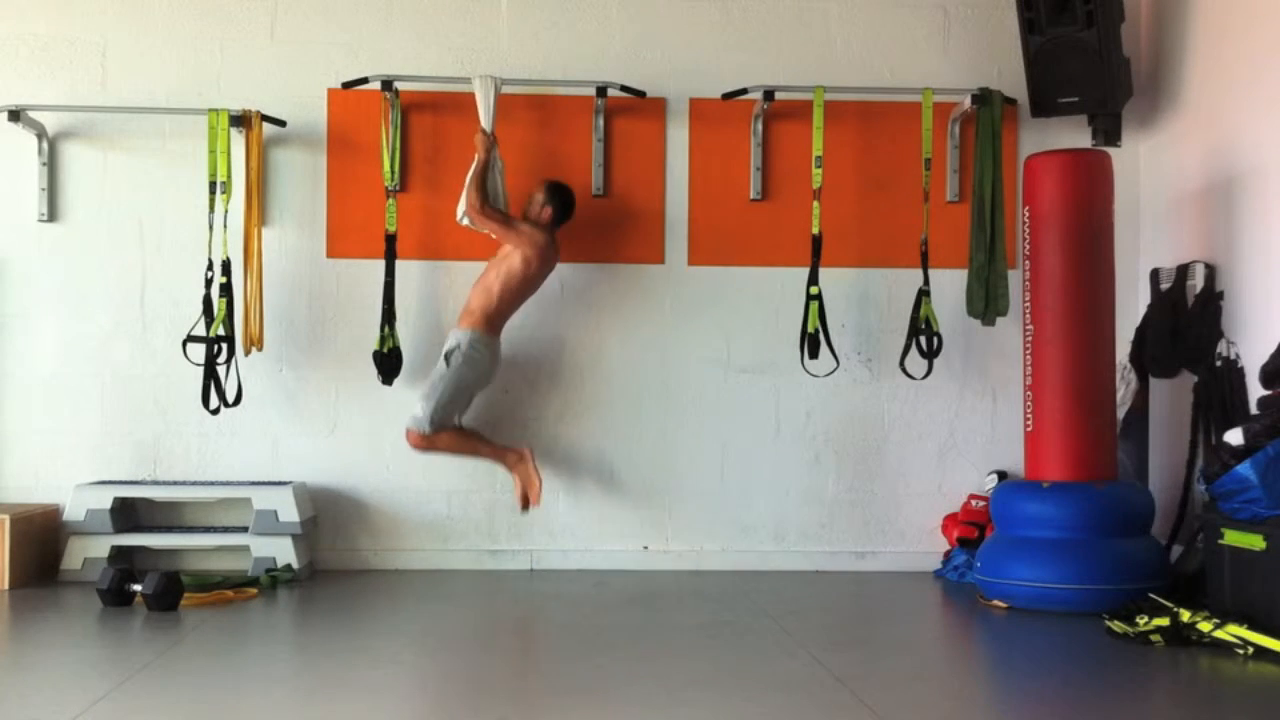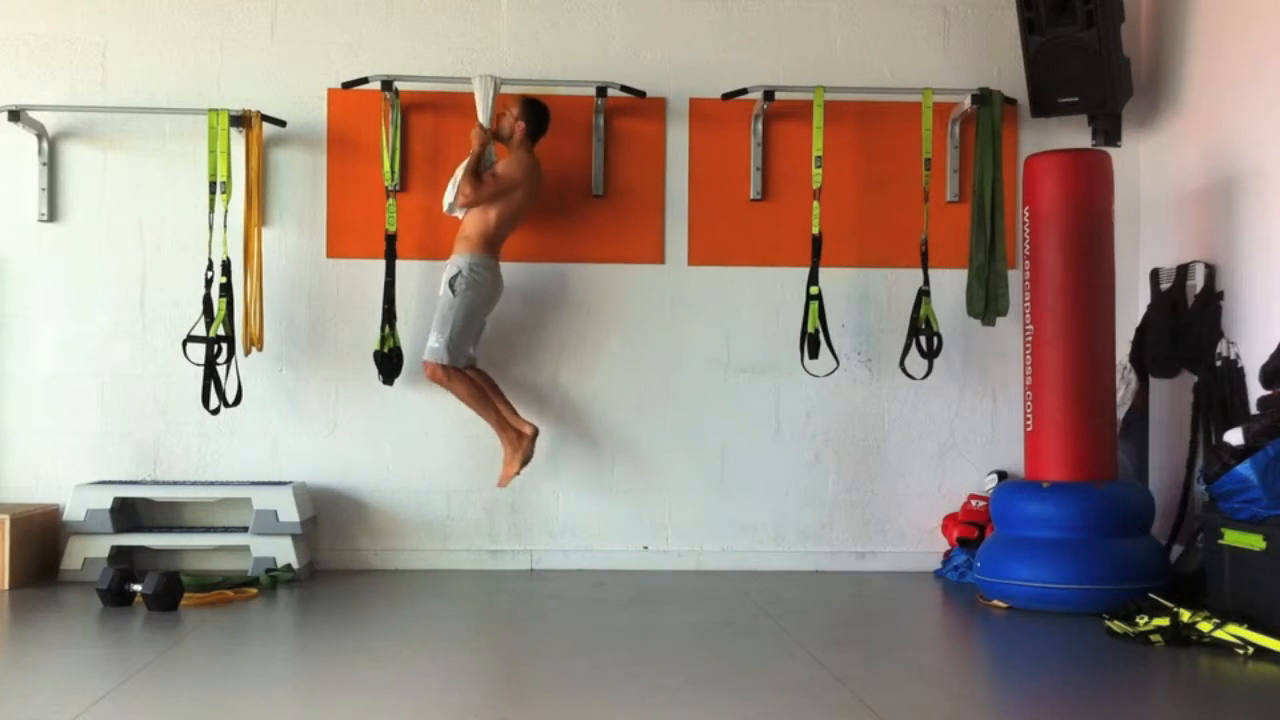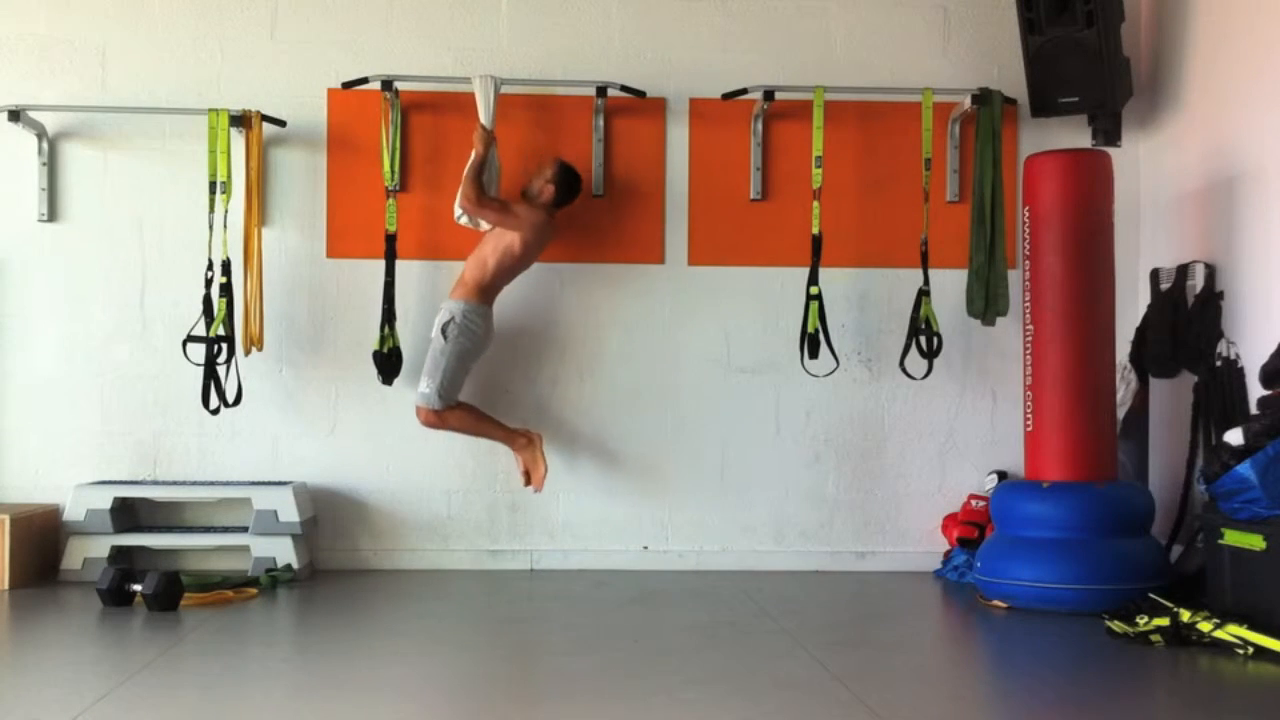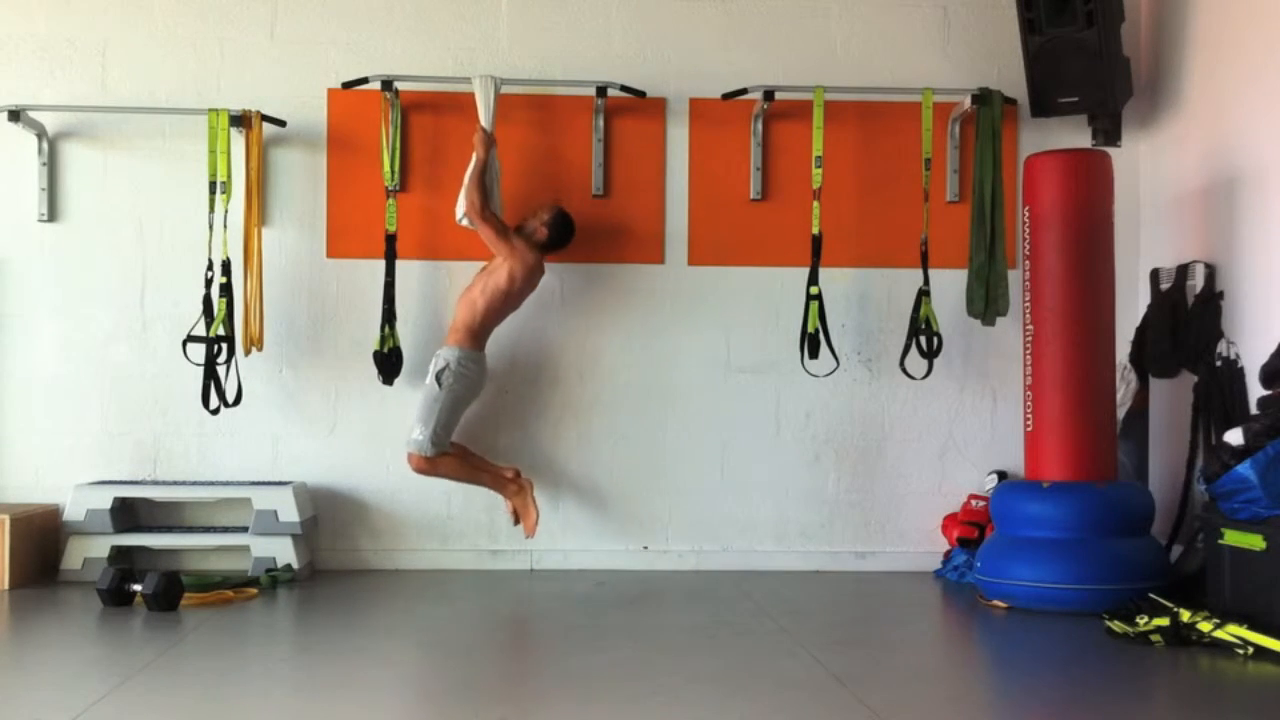
dt=0.5s
person 1, frame 1
left shoulder: (536, 241)
right shoulder: (539, 248)
left elbow: (476, 207)
right elbow: (486, 213)
left wrist: (483, 155)
right wrist: (488, 159)
left hip: (469, 345)
right hip: (476, 345)
left knee: (420, 434)
right knee: (442, 431)
left ankle: (513, 457)
right ankle: (515, 460)
person 1, frame 2
left shoulder: (520, 162)
right shoulder: (519, 166)
left elbow: (467, 195)
right elbow: (478, 195)
left wrist: (477, 148)
right wrist: (480, 150)
left hip: (470, 271)
right hip: (476, 272)
left knee: (438, 367)
right knee: (460, 364)
left ankle: (510, 435)
right ankle: (519, 427)
person 1, frame 3
left shoulder: (532, 218)
right shoulder: (529, 219)
left elbow: (469, 201)
right elbow: (482, 203)
left wrist: (481, 151)
right wrist: (485, 154)
left hip: (463, 314)
right hip: (468, 313)
left knee: (430, 412)
right knee: (442, 404)
left ankle: (520, 440)
right ankle: (520, 440)
person 1, frame 4
left shoulder: (522, 258)
right shoulder: (521, 261)
left elbow: (477, 210)
right elbow: (485, 213)
left wrist: (482, 155)
right wrist: (486, 159)
left hip: (458, 362)
right hip: (461, 360)
left knee: (422, 458)
right knee: (433, 449)
left ankle: (510, 486)
right ankle: (508, 478)
